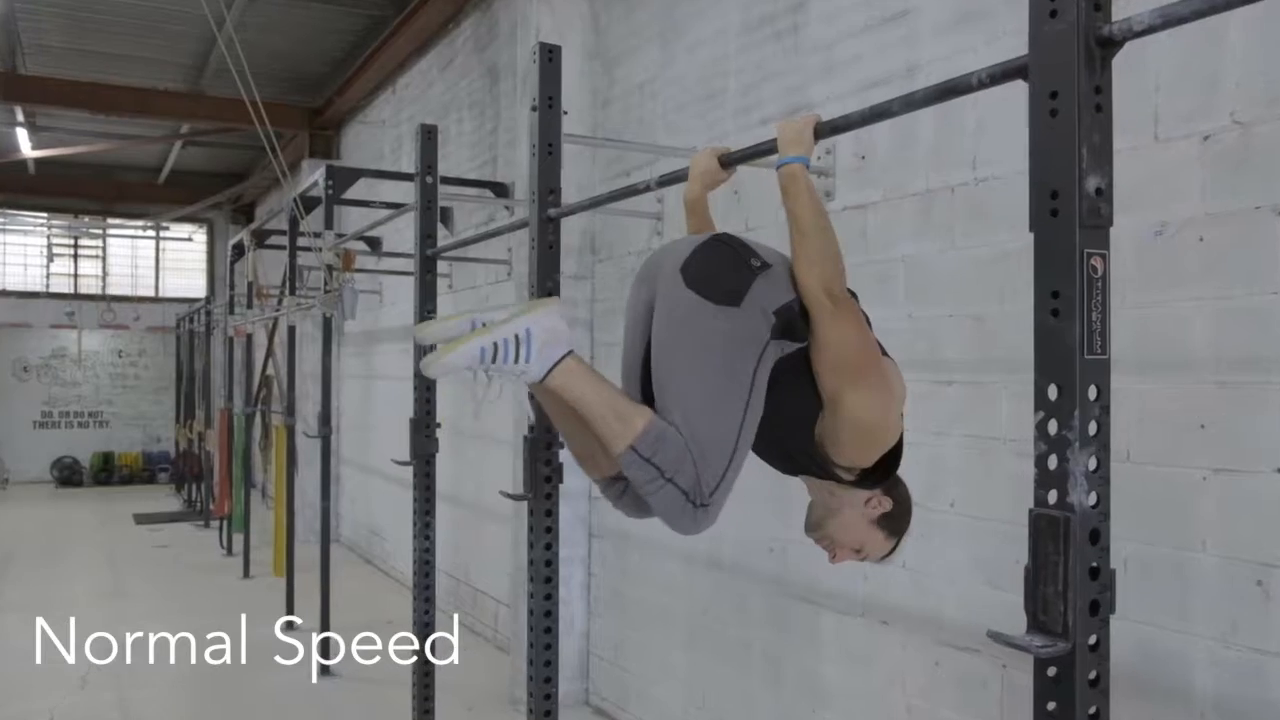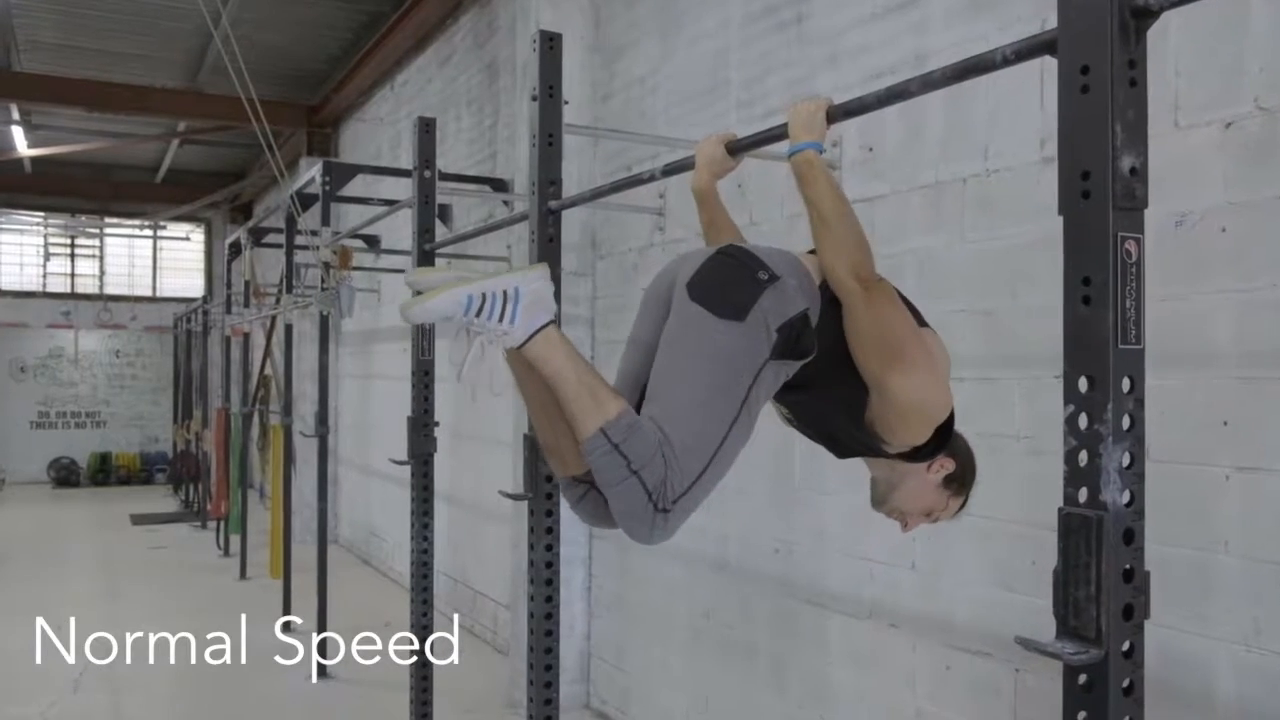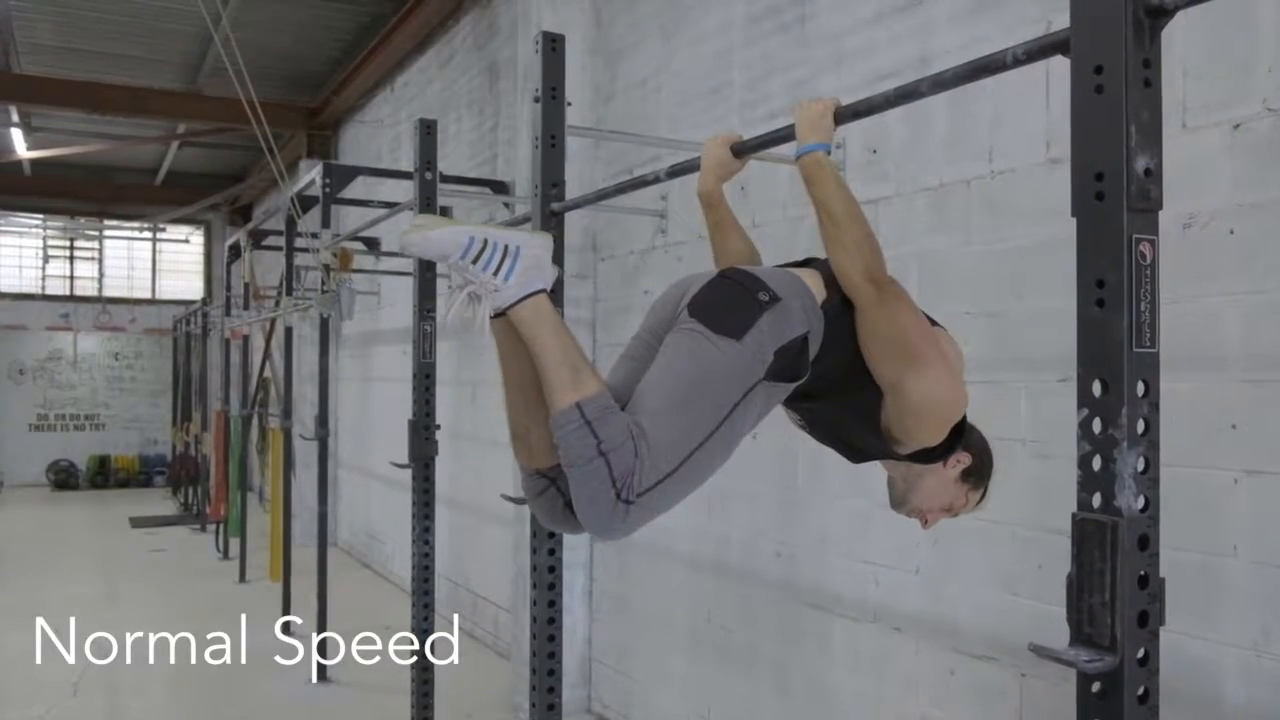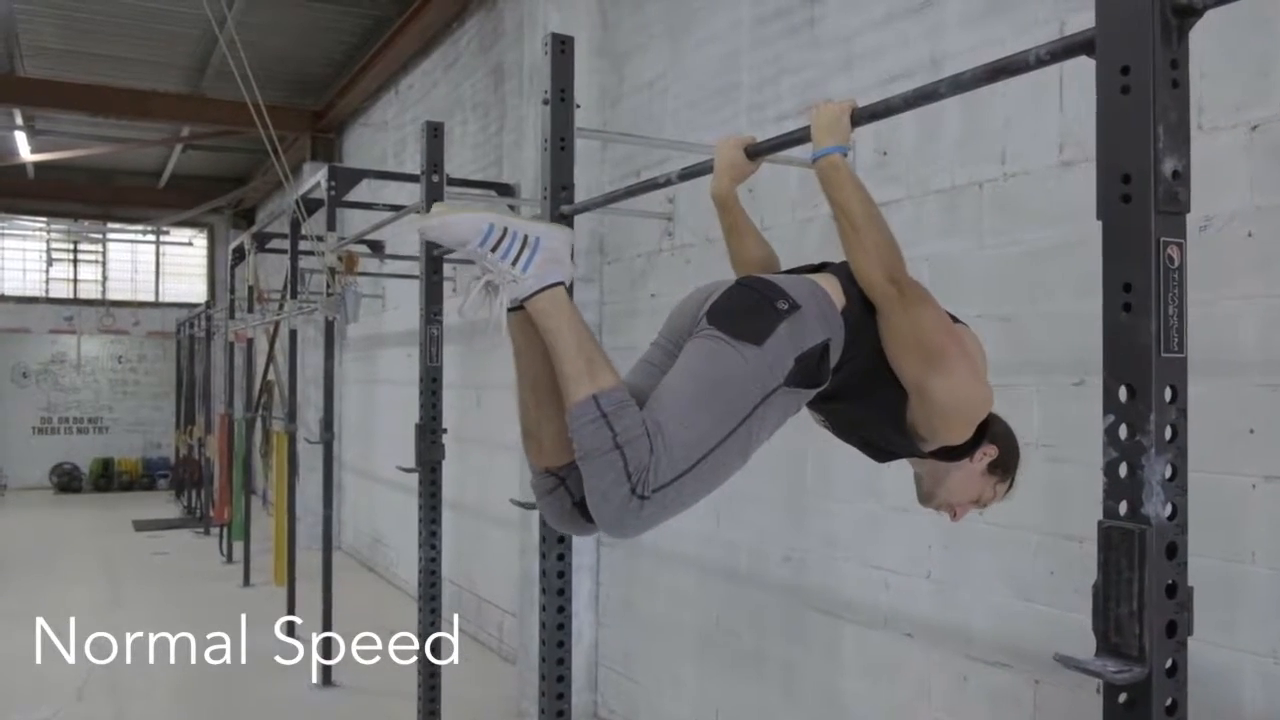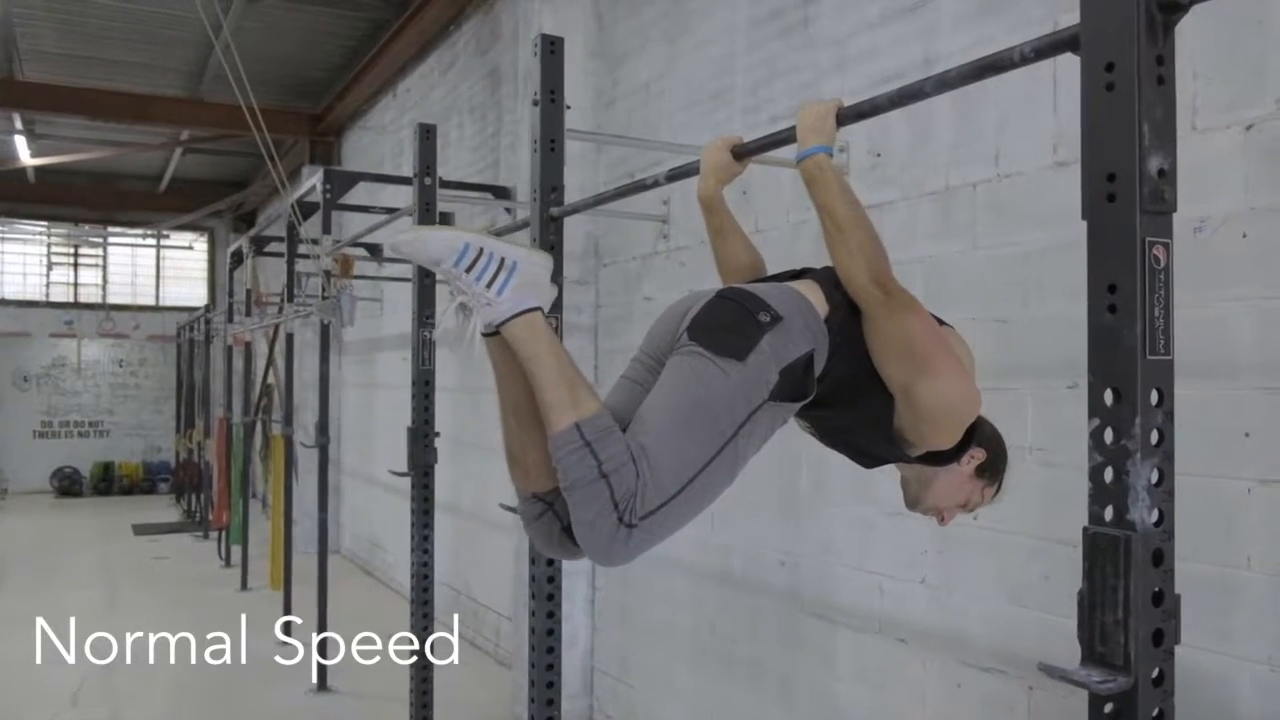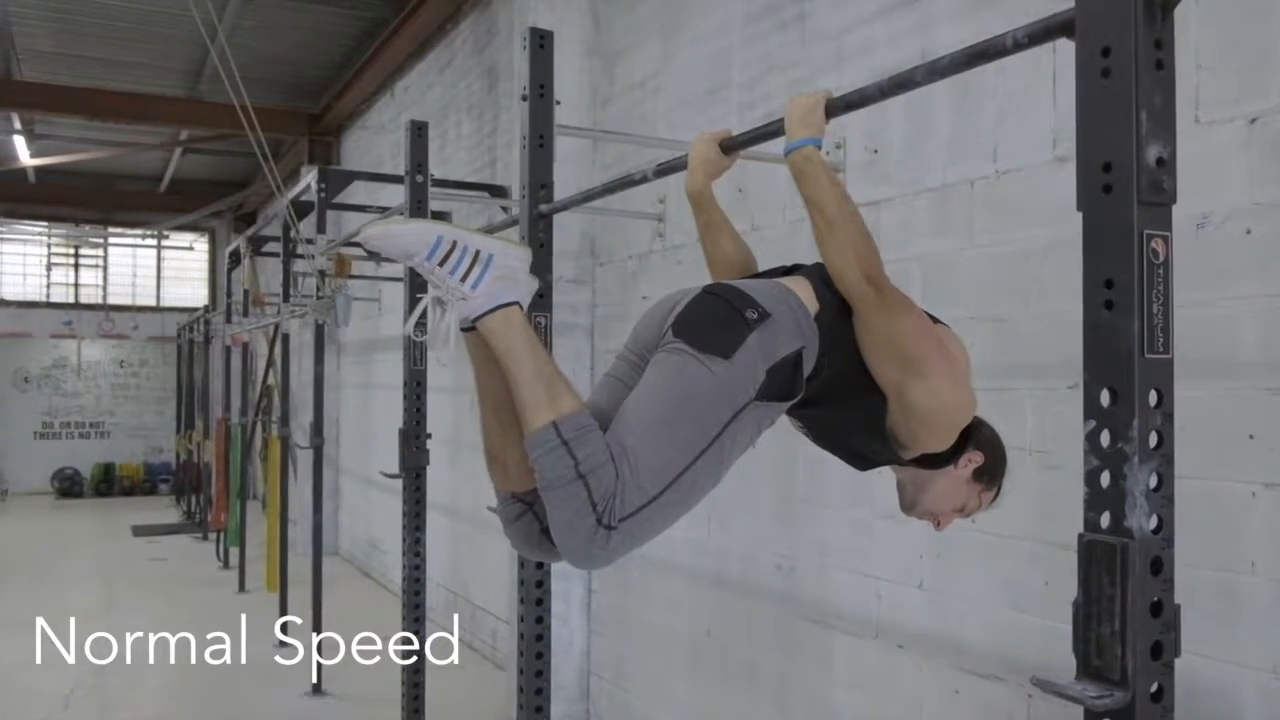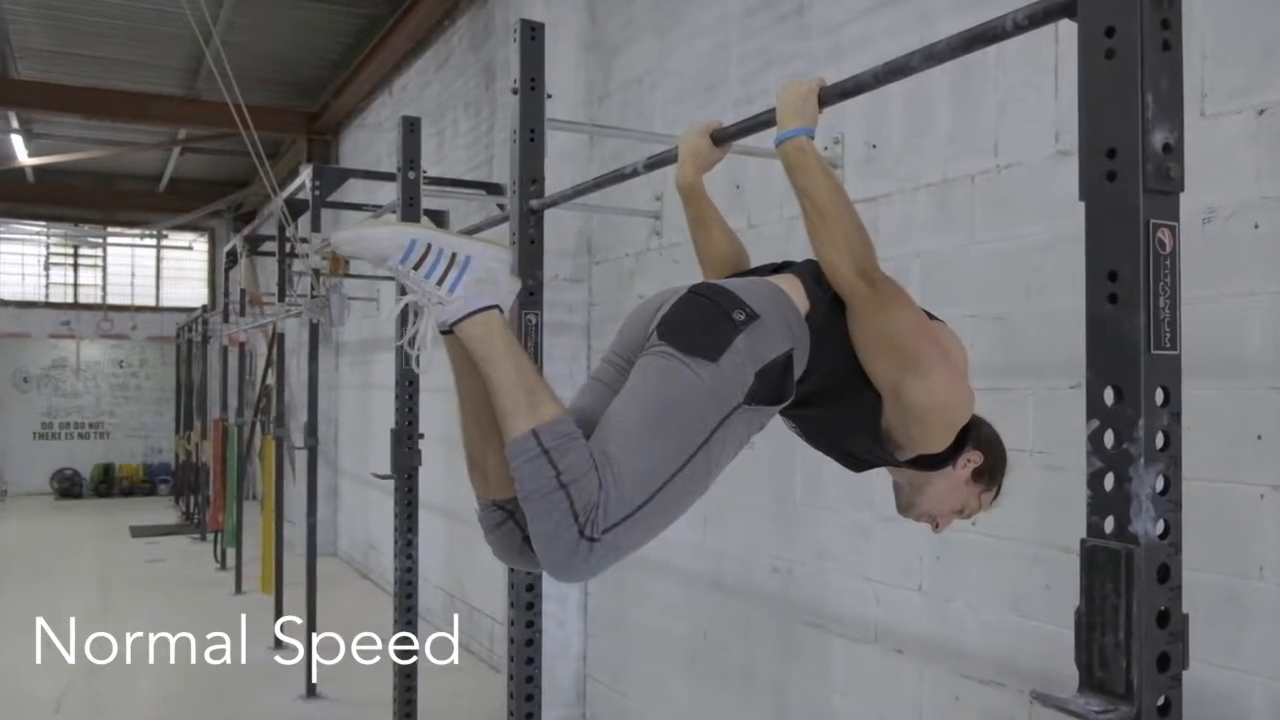
dt=0.7s
person 1, frame 1
right shoulder: (868, 430)
left wrist: (697, 195)
left hip: (673, 267)
right hip: (728, 290)
left knee: (636, 491)
left ankle: (531, 349)
right ankle: (543, 352)
person 1, frame 2
right shoulder: (918, 404)
right elbow: (858, 282)
right wrist: (806, 153)
left hip: (700, 281)
right hip: (748, 306)
left knee: (602, 498)
right knee: (647, 509)
left ankle: (514, 316)
right ankle: (526, 322)
person 1, frame 3
right shoulder: (935, 405)
right elbow: (870, 284)
right wrist: (814, 154)
left hip: (702, 302)
right hip: (753, 328)
left knee: (560, 503)
right knee: (610, 503)
left ankle: (507, 295)
right ankle: (520, 286)
person 1, frame 4
right shoulder: (959, 402)
right elbow: (892, 287)
right wrist: (830, 158)
left hip: (725, 311)
right hip: (774, 333)
left knee: (570, 505)
right knee: (623, 502)
left ankle: (525, 287)
right ankle: (537, 278)
person 1, frame 5
right shoulder: (948, 403)
right elbow: (876, 290)
right wrist: (815, 156)
left hip: (704, 319)
right hip: (757, 345)
left knee: (558, 528)
right knee: (611, 528)
left ankle: (503, 314)
right ankle: (513, 303)
person 1, frame 6
left shoulder: (861, 419)
right shoulder: (942, 407)
right elbow: (868, 288)
right wrist: (803, 151)
left hip: (697, 317)
right hip: (745, 341)
left knee: (537, 531)
right knee: (589, 532)
left ankle: (482, 308)
right ankle: (491, 298)
person 1, frame 7
right shoulder: (939, 404)
right elbow: (861, 281)
right wrist: (796, 139)
left hip: (681, 316)
right hip: (733, 345)
left knee: (520, 538)
right knee: (573, 543)
left ankle: (463, 309)
right ankle: (470, 303)
